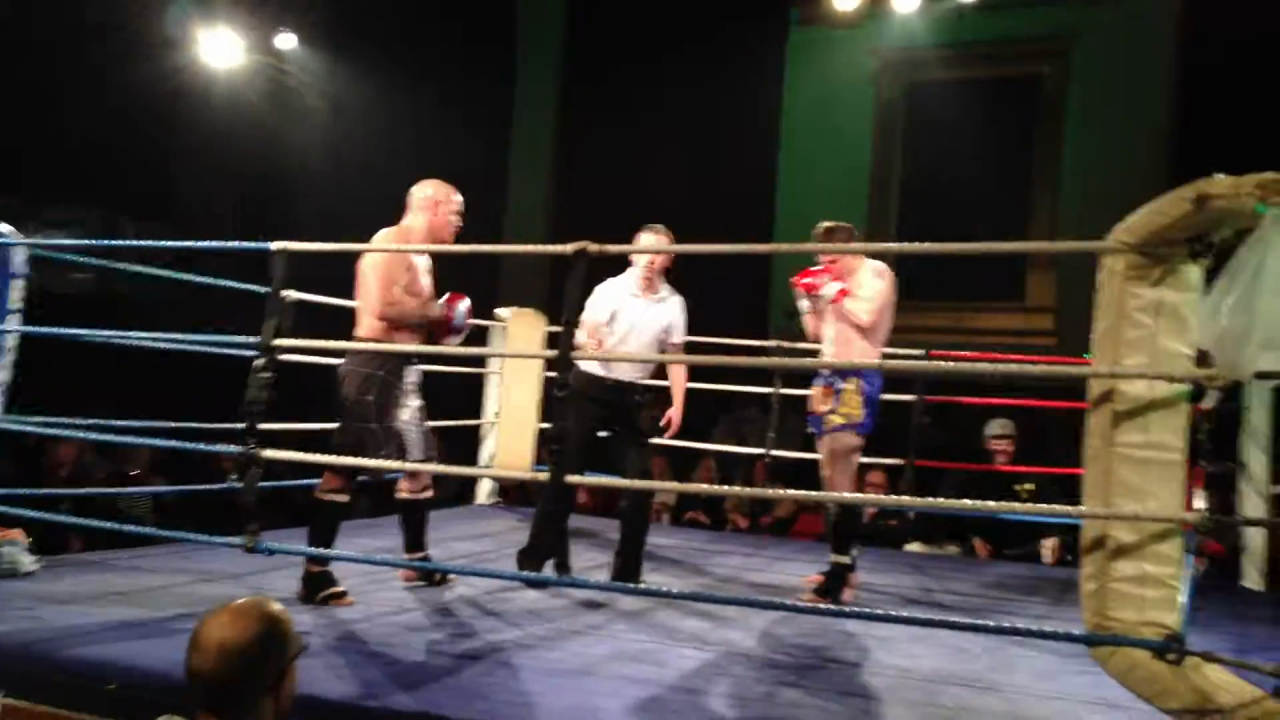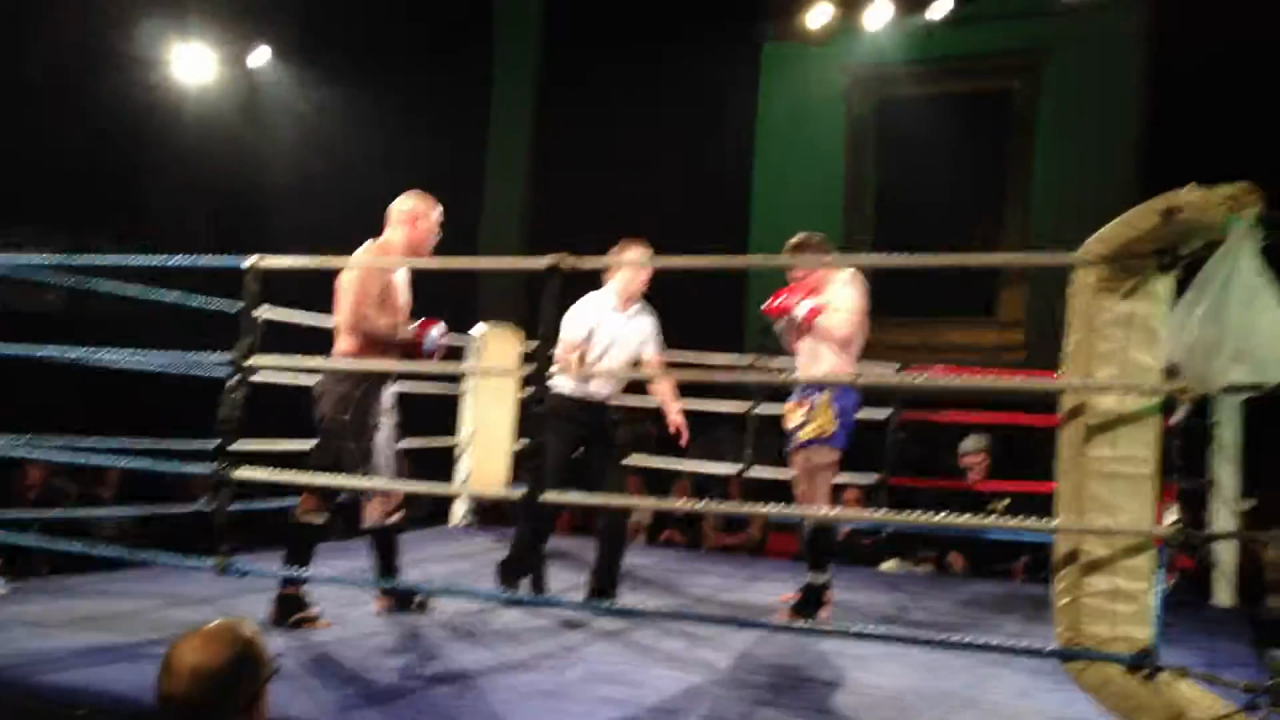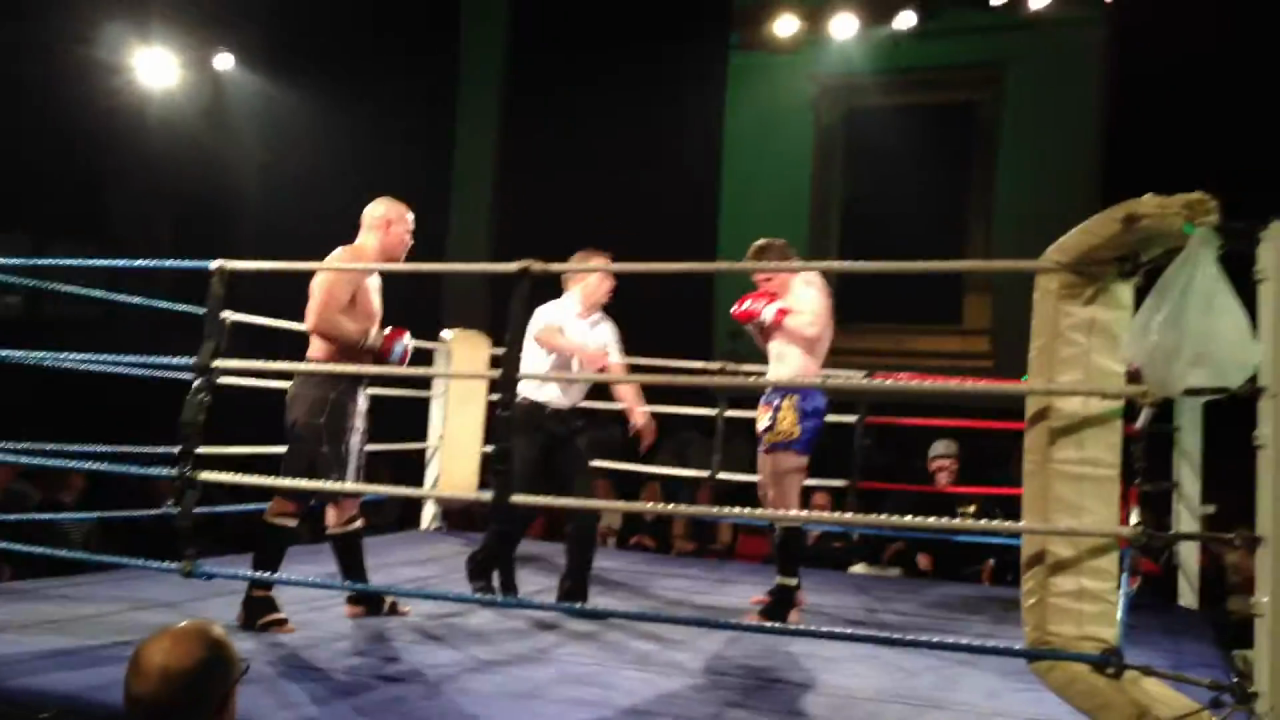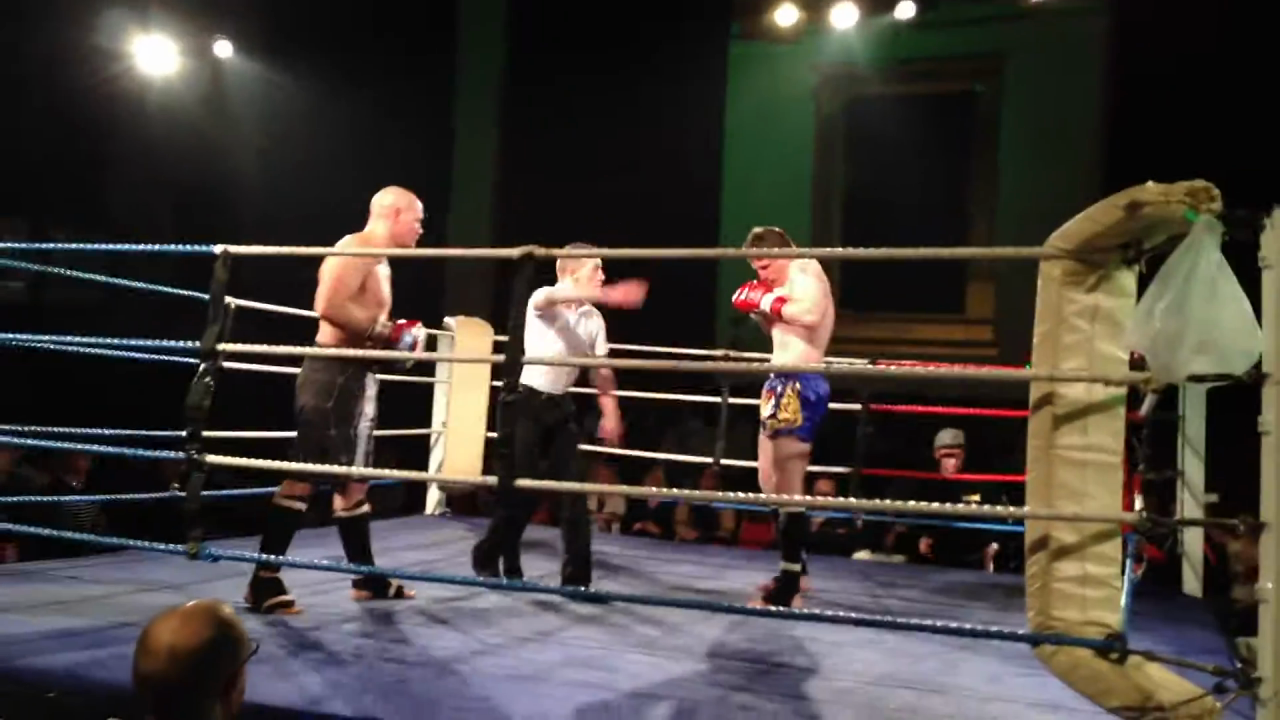
dt=0.1s
person 1, frame 1
left shoulder: (420, 254)
right shoulder: (392, 244)
right elbow: (384, 307)
left wrist: (439, 324)
right wrist: (440, 311)
left hip: (401, 370)
right hip: (374, 367)
left knee: (419, 465)
right knee: (345, 468)
left ankle: (416, 560)
right ankle: (315, 573)
person 1, frame 2
left shoulder: (400, 269)
right shoulder: (373, 259)
right elbow: (353, 319)
left wrist: (413, 342)
right wrist: (410, 334)
left hip: (374, 387)
right hip: (353, 385)
left knee: (387, 489)
right knee: (323, 490)
left ankle: (391, 587)
right ankle: (289, 596)
person 1, frame 3
left shoulder: (370, 275)
right shoulder: (345, 264)
right elbow: (319, 321)
left wrist: (383, 349)
right wrist: (376, 342)
left hip: (347, 392)
right hip: (326, 389)
left knee: (346, 497)
right knee: (295, 494)
left ankle: (360, 594)
right ankle: (257, 598)
person 1, frame 4
left shoulder: (379, 263)
right shoulder: (355, 250)
right elbow: (328, 306)
left wrist: (392, 335)
right wrist: (385, 330)
left hip: (358, 377)
right hip: (335, 374)
left knee: (354, 479)
right knee: (305, 476)
left ankle: (367, 578)
right ankle: (265, 580)
person 2, frame 1
left shoulder: (875, 273)
right shoulder: (837, 283)
left elbow: (867, 316)
right elbow: (815, 332)
left wrist: (832, 288)
right wrist: (808, 296)
left hip: (855, 382)
right hip: (828, 381)
left knee: (840, 478)
right knee: (832, 476)
left ankle: (839, 579)
right ankle: (844, 566)
person 2, frame 2
left shoulder: (847, 282)
right shoulder: (814, 294)
left elbow: (844, 328)
left wrist: (804, 307)
right wrist: (786, 318)
left hip: (830, 397)
right hip: (806, 395)
left knee: (815, 496)
right knee: (807, 493)
left ankle: (815, 599)
right ankle: (818, 583)
person 2, frame 3
left shoulder: (809, 283)
right shoulder: (782, 297)
left elbow: (813, 328)
left wrist: (771, 311)
right wrist: (756, 320)
left hip: (797, 399)
right hip: (776, 397)
left knee: (784, 499)
right knee: (770, 494)
left ankle: (784, 602)
right ankle: (788, 585)
person 2, frame 4
left shoulder: (805, 269)
right shoulder: (784, 282)
left elbow: (811, 315)
left wrist: (769, 301)
right wrist: (758, 306)
left hip: (799, 386)
right hip: (782, 384)
left knee: (786, 486)
right knee: (770, 482)
left ankle: (789, 586)
right ankle: (794, 569)
person 3, frame 1
left shoulder: (674, 303)
right shoulder: (610, 290)
left elbow: (675, 358)
right elbow: (586, 332)
left wrist: (677, 404)
right wrist: (589, 344)
left hip: (630, 395)
right hip: (589, 387)
left knee: (640, 484)
right knee: (564, 474)
left ankle: (627, 572)
right ankle: (533, 557)
person 3, frame 2
left shoulder: (646, 320)
right shoulder: (588, 307)
left elbow: (655, 370)
right elbow: (565, 352)
left wrist: (674, 411)
right wrist: (573, 363)
left hip: (600, 414)
right hip: (562, 408)
left knee: (615, 503)
right knee: (545, 495)
left ankle: (602, 591)
right ankle: (514, 572)
person 3, frame 3
left shoulder: (605, 328)
right shoulder: (550, 313)
left elbow: (618, 377)
right elbow: (547, 337)
left wrist: (638, 412)
right wrist: (583, 352)
left hip: (564, 421)
right hip: (528, 416)
left knee: (585, 508)
right knee: (517, 502)
left ankle: (573, 594)
right ankle: (482, 566)
person 3, frame 4
left shoulder: (594, 319)
right shoulder: (544, 298)
left elbow: (601, 370)
right elbow: (555, 298)
left wrist: (611, 413)
right wrist: (609, 296)
left hip: (558, 406)
right hip: (523, 403)
left knee: (574, 490)
right knee: (520, 488)
left ankle: (576, 577)
right ankle: (488, 558)
